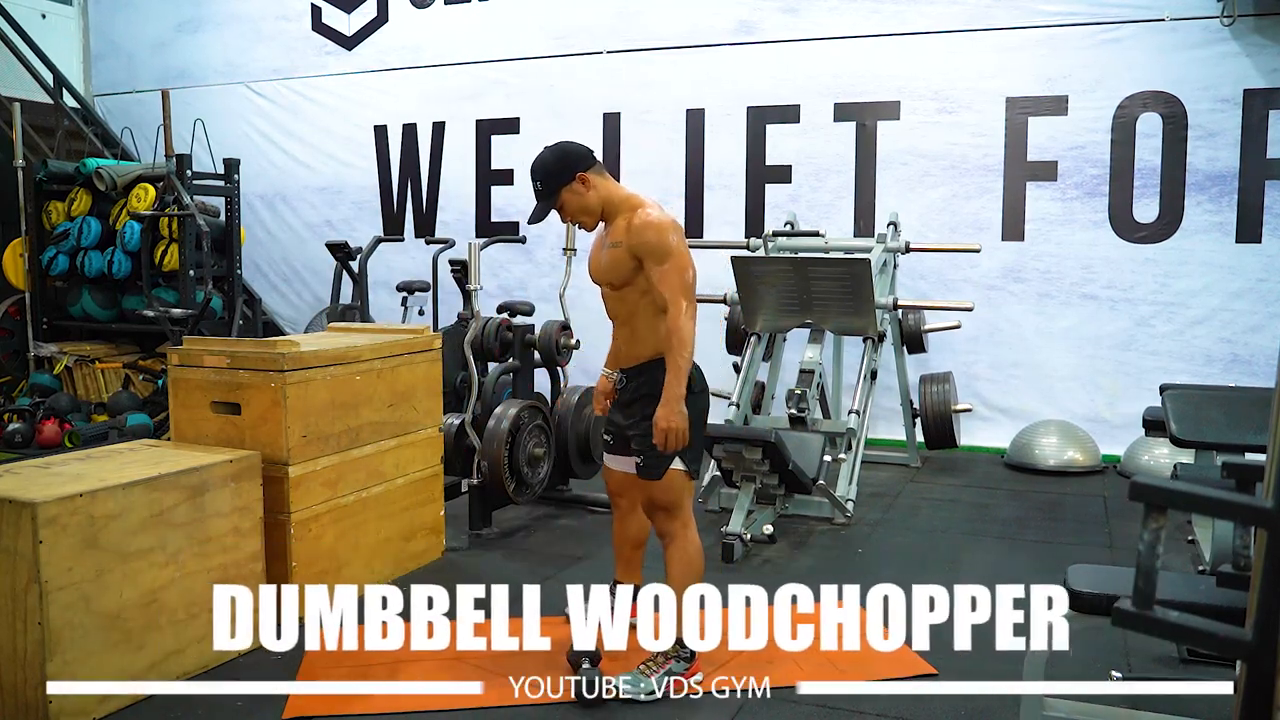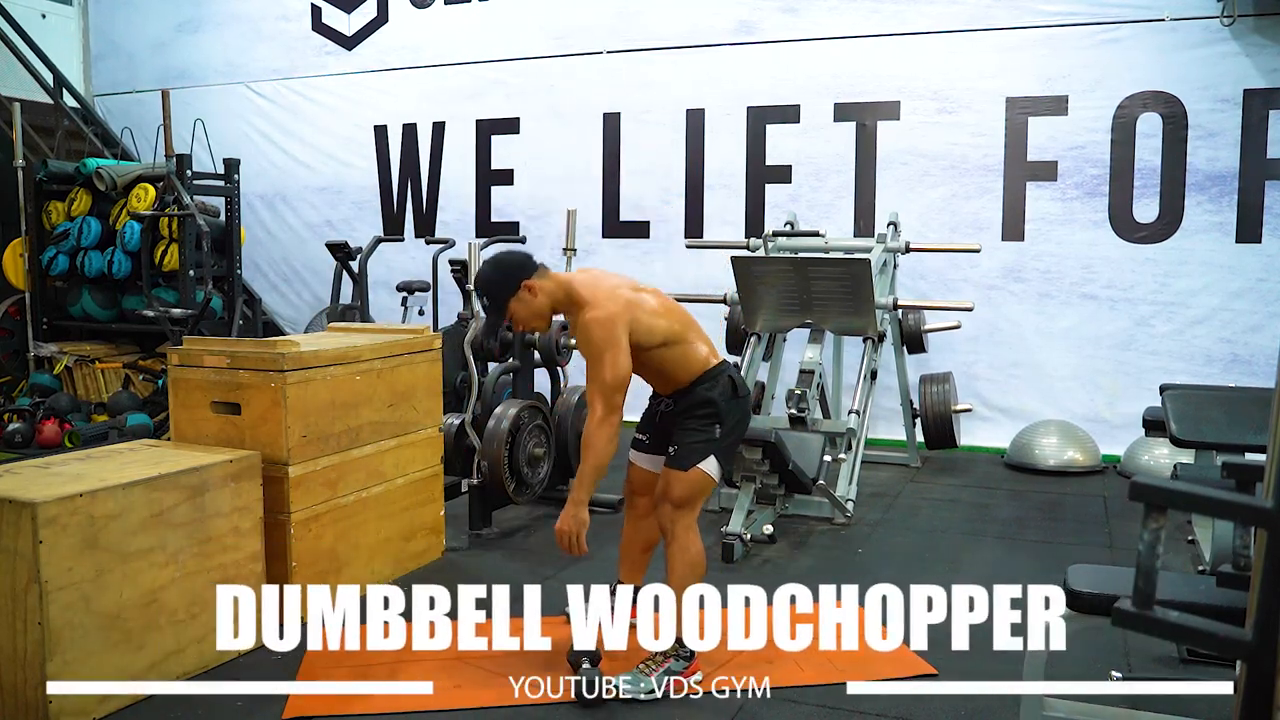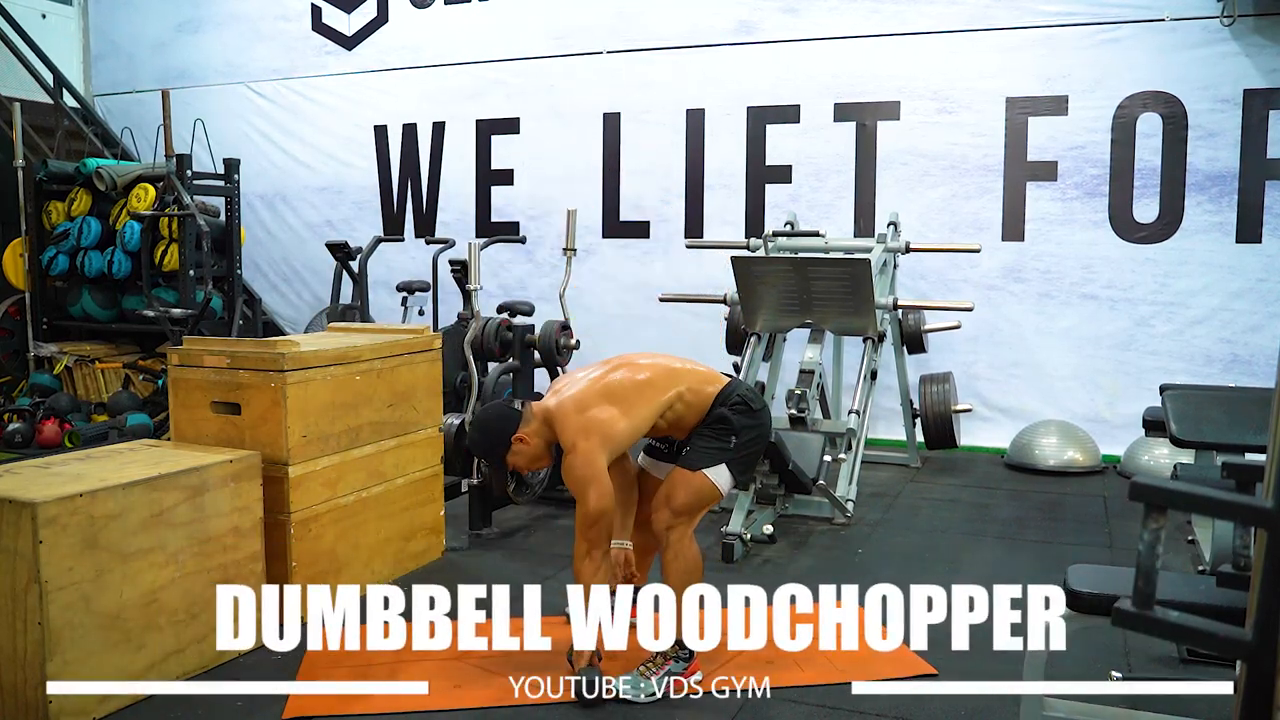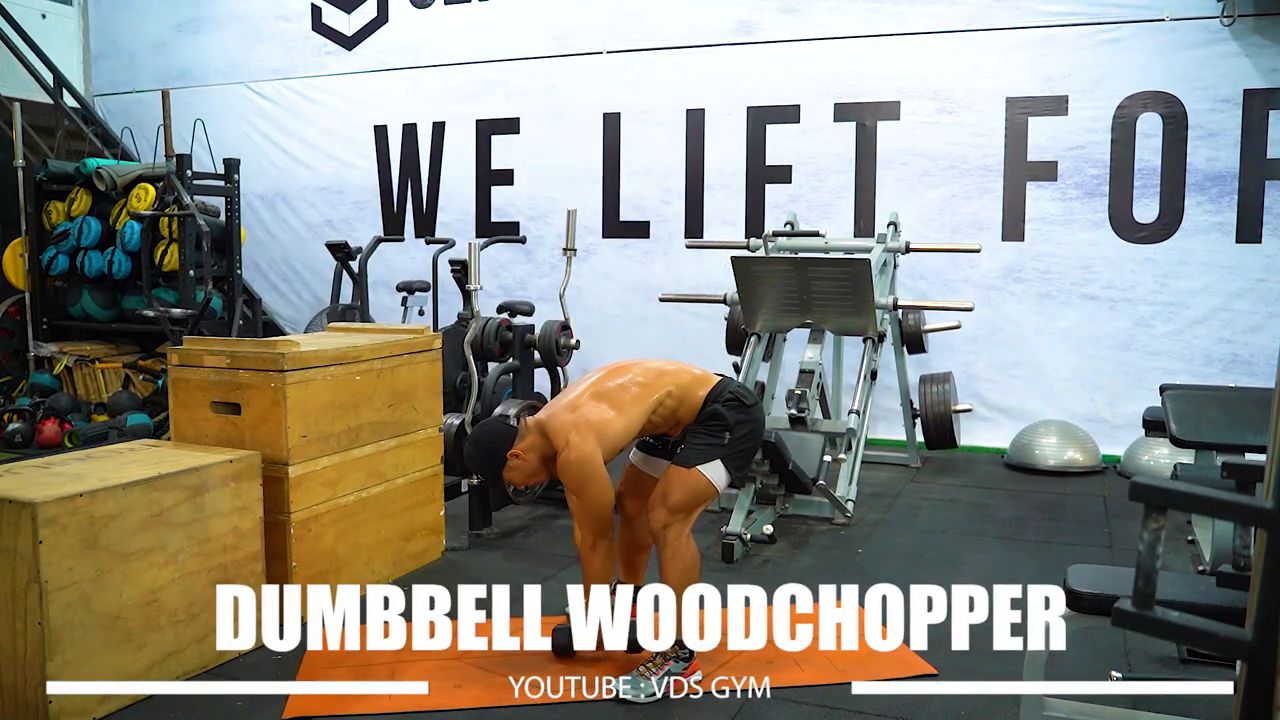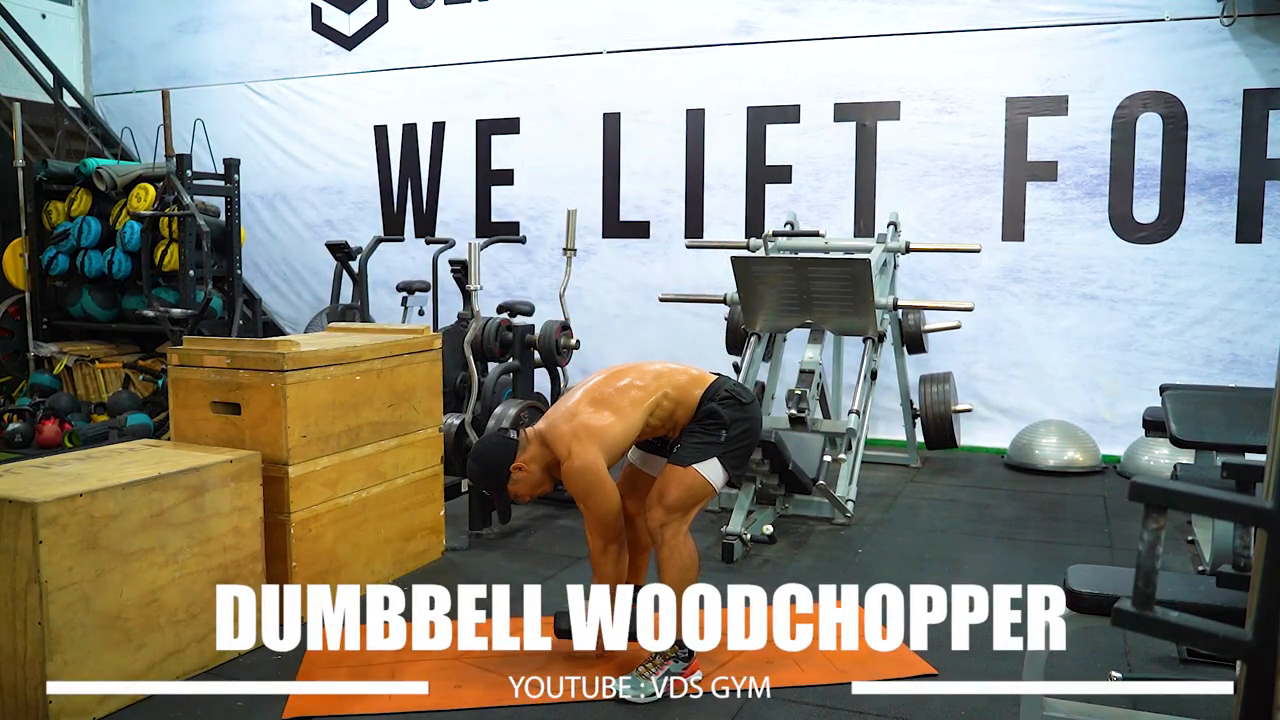
dt=0.5s
person 1, frame 1
left shoulder: (651, 225)
right shoulder: (607, 232)
left elbow: (679, 313)
left wrist: (673, 398)
right wrist: (609, 373)
left hip: (664, 386)
right hip: (632, 381)
left knee: (669, 515)
right knee: (624, 496)
left ankle: (681, 654)
right ankle: (625, 600)
person 1, frame 2
left shoulder: (599, 314)
right shoulder: (578, 293)
left elbow: (604, 416)
left wrist: (576, 502)
left hip: (712, 396)
right hip: (672, 393)
left knee: (675, 509)
right knee: (638, 496)
left ankle: (680, 655)
right ankle: (625, 603)
person 1, frame 3
left shoulder: (581, 448)
right shoulder: (559, 397)
left elbow: (591, 550)
right wrist: (622, 543)
left hip: (737, 415)
right hip: (695, 411)
left knee: (669, 519)
right knee: (643, 504)
left ankle: (680, 656)
person 1, frame 4
left shoulder: (574, 450)
right shoulder: (551, 424)
left elbow: (598, 540)
right elbow: (584, 528)
left hip: (729, 413)
right hip: (688, 413)
left knee: (666, 517)
right knee: (630, 501)
left ankle: (680, 655)
person 1, frame 5
left shoulder: (577, 459)
right shoulder: (548, 432)
left elbow: (610, 542)
right elbow: (598, 523)
left hip: (726, 411)
right hip: (685, 411)
left knee: (663, 517)
right knee: (629, 504)
left ankle: (680, 656)
